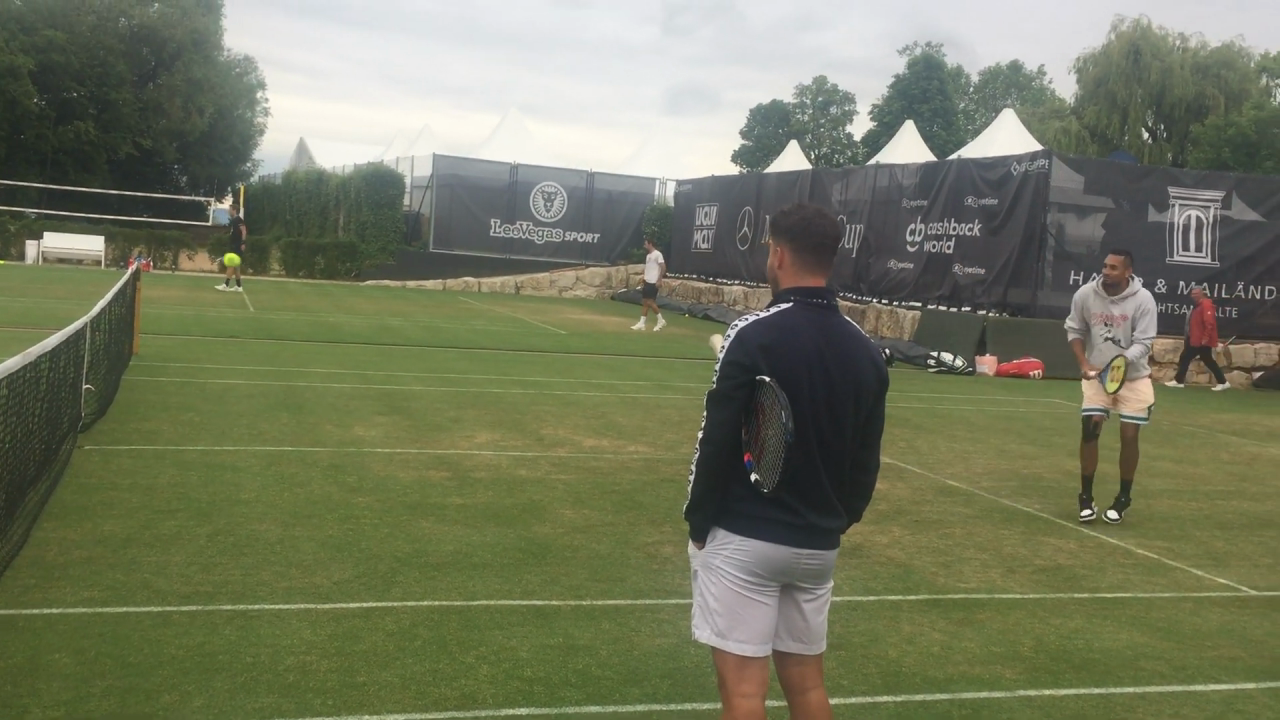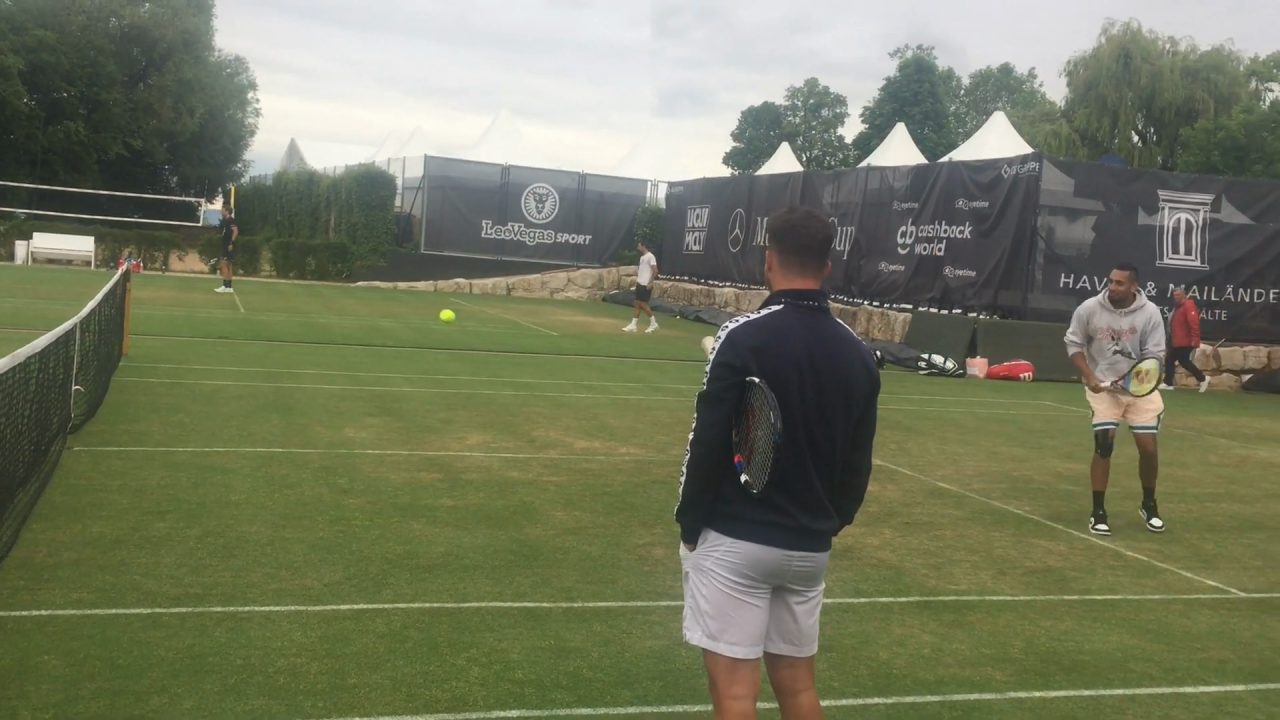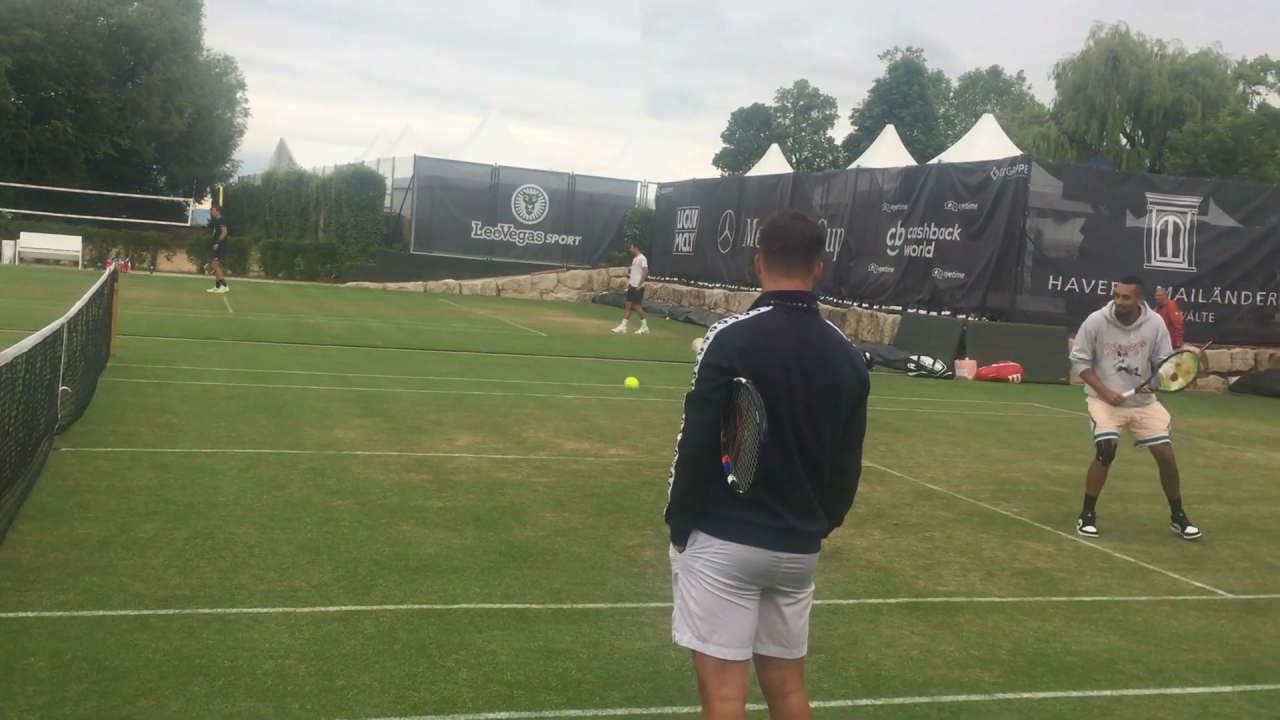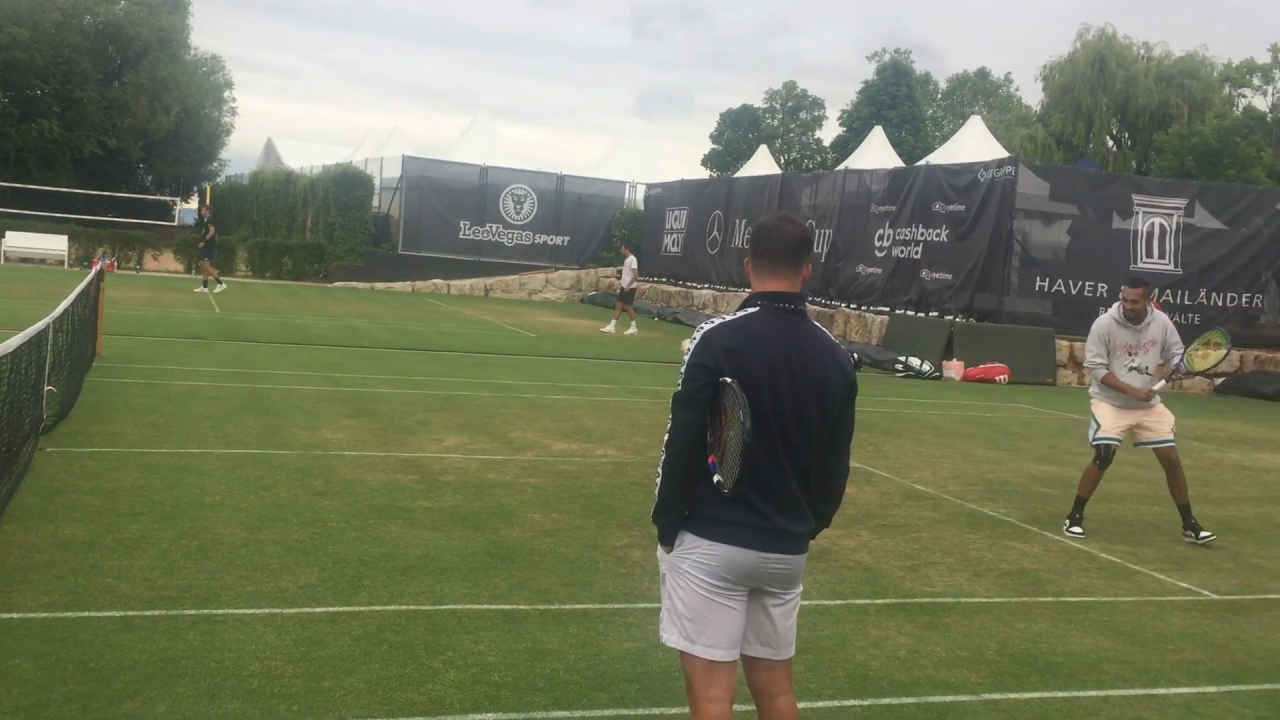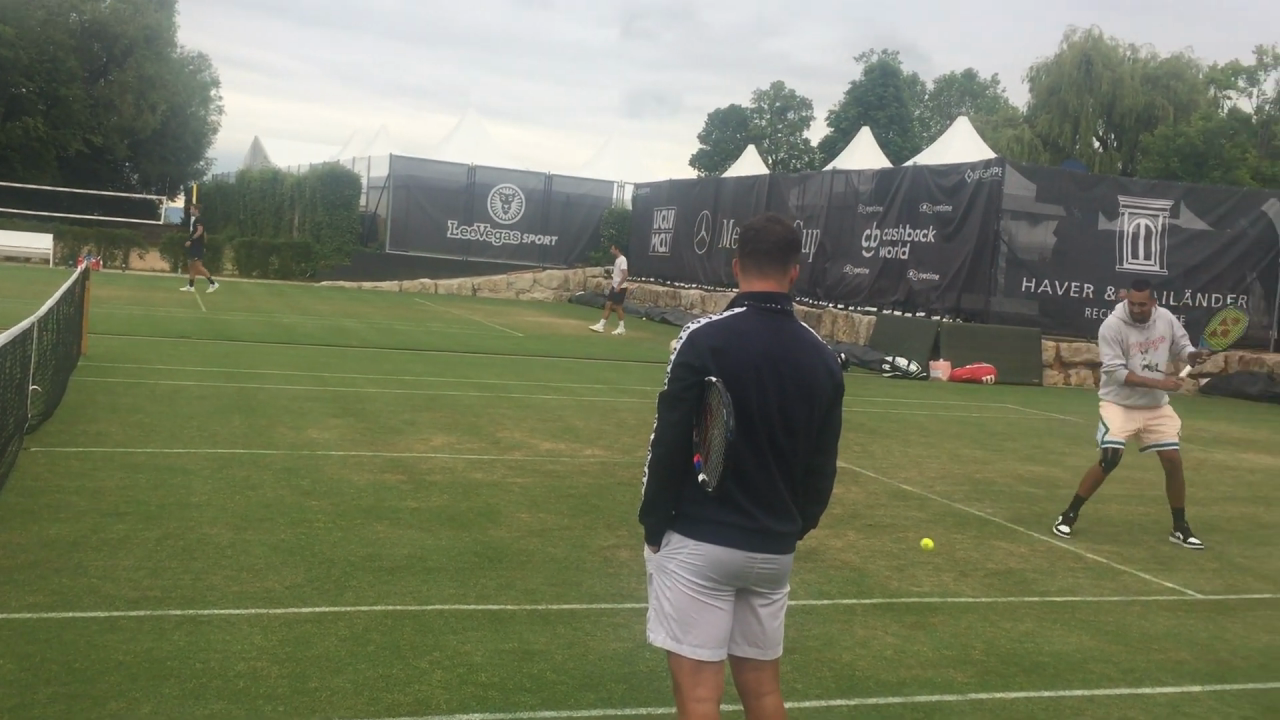
dt=0.1s
person 1, frame 1
left shoulder: (754, 335)
right shoulder: (866, 351)
left elbow: (717, 441)
right elbow: (866, 461)
left wrist: (698, 523)
left hip: (744, 539)
right hip: (818, 546)
person 1, frame 2
left shoulder: (744, 337)
right shoulder: (857, 353)
left elbow: (708, 443)
right elbow: (858, 464)
left wrist: (690, 525)
left hip: (735, 541)
right hip: (809, 548)
person 1, frame 3
left shoulder: (732, 338)
right shoulder: (848, 356)
left elbow: (696, 444)
right elbow: (848, 465)
left wrist: (679, 525)
left hip: (724, 542)
right hip: (798, 549)
person 1, frame 4
left shoulder: (719, 339)
right shoulder: (836, 356)
left elbow: (683, 444)
right elbow: (835, 467)
left wrist: (666, 526)
left hip: (712, 543)
right hip: (786, 550)
person 1, frame 5
left shoulder: (705, 338)
right shoulder: (823, 358)
left elbow: (669, 444)
right elbow: (823, 467)
left wrist: (653, 526)
left hip: (699, 543)
right hip: (774, 551)
person 2, frame 1
left shoulder: (1143, 299)
right shoulder: (1085, 294)
left elbow: (1143, 343)
right elbow: (1074, 329)
right wrist: (1083, 363)
left hip: (1134, 377)
right hip: (1096, 374)
left knee: (1129, 436)
right knee: (1090, 429)
left ankle: (1124, 497)
right ankle: (1086, 496)
person 2, frame 2
left shoulder: (1150, 312)
right shoulder: (1089, 308)
left elbow: (1155, 355)
right elbow: (1074, 342)
right wrist: (1089, 377)
right hip: (1102, 387)
left knee: (1148, 448)
right knee: (1104, 444)
left ankle: (1149, 504)
right ankle: (1098, 512)
person 2, frame 3
left shoulder: (1155, 323)
right shoulder: (1095, 322)
left elbow: (1164, 360)
right elbow: (1080, 360)
left wrist: (1151, 380)
right wrist: (1104, 391)
left hip: (1143, 401)
right hip: (1105, 399)
left knee: (1166, 457)
right knee: (1105, 452)
left ankle: (1179, 517)
right ankle: (1087, 514)
person 2, frame 4
left shoulder: (1162, 322)
right shoulder: (1104, 324)
left elbow: (1176, 354)
right elbow: (1096, 366)
left wrist: (1175, 369)
right wrist: (1130, 390)
left hip: (1149, 404)
right hip: (1109, 402)
left knee: (1171, 460)
right knee: (1103, 457)
left ankle: (1189, 524)
right ankle: (1075, 515)
person 2, frame 5
left shoulder: (1167, 318)
right shoulder: (1111, 326)
left elbow: (1182, 347)
right elbow: (1115, 372)
left wrist: (1194, 355)
right wrist: (1157, 382)
left hip: (1157, 406)
right hip: (1117, 404)
left knee: (1173, 461)
right knee: (1109, 459)
left ankle: (1180, 526)
right ankle: (1070, 514)
